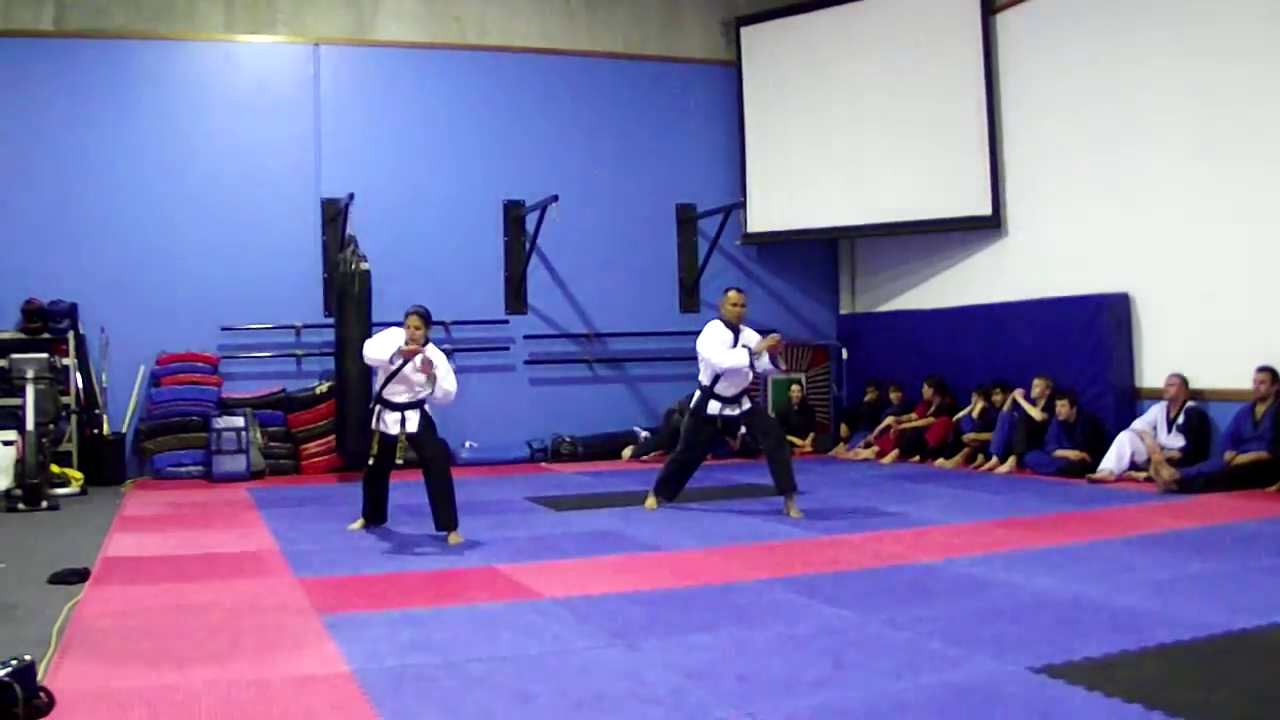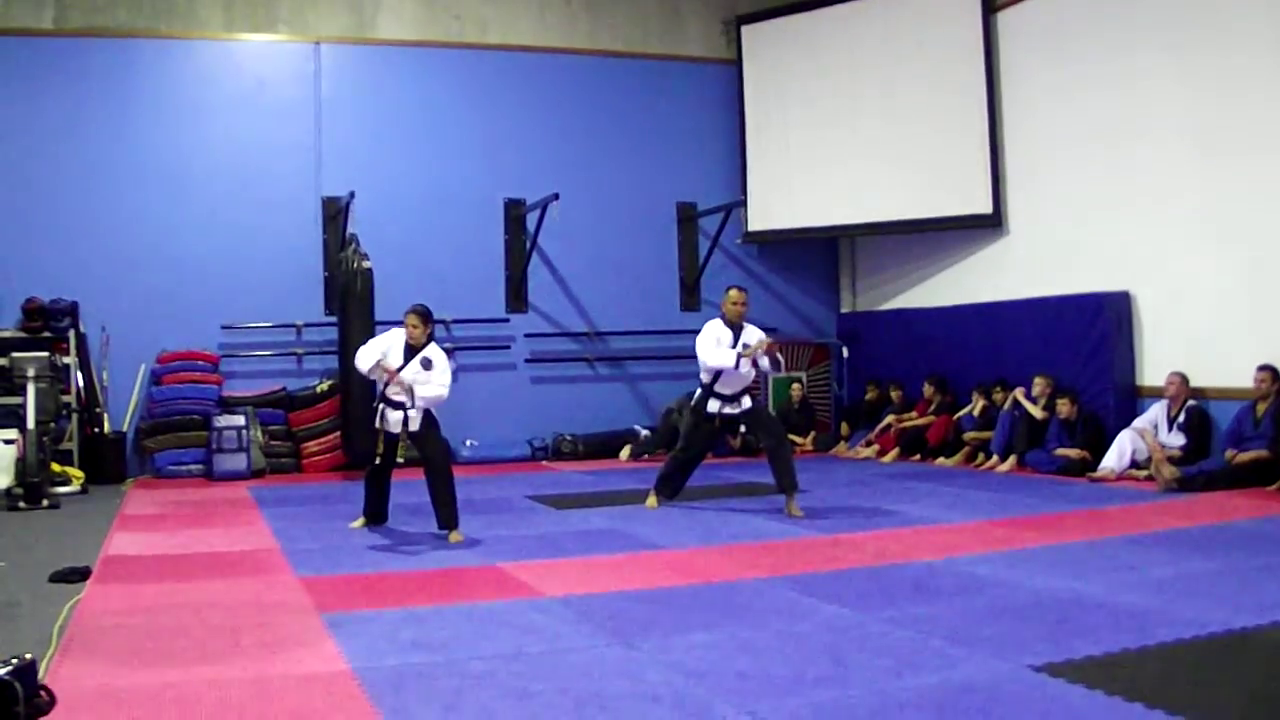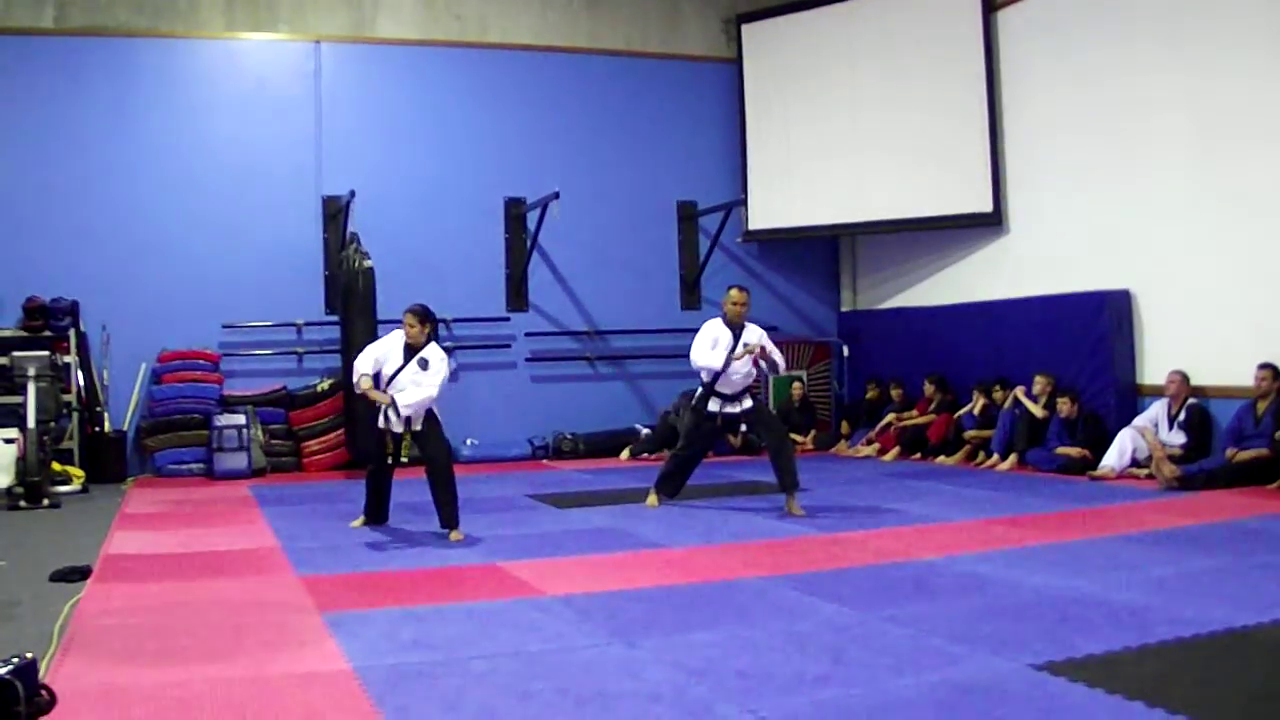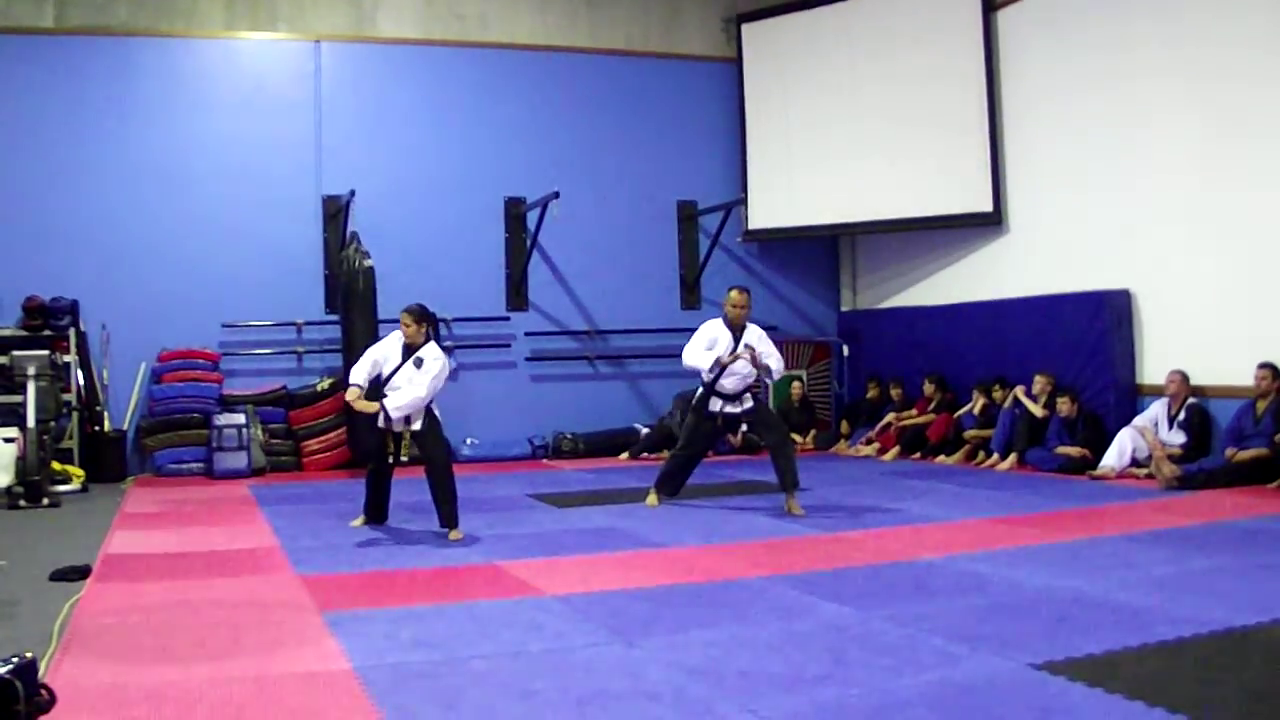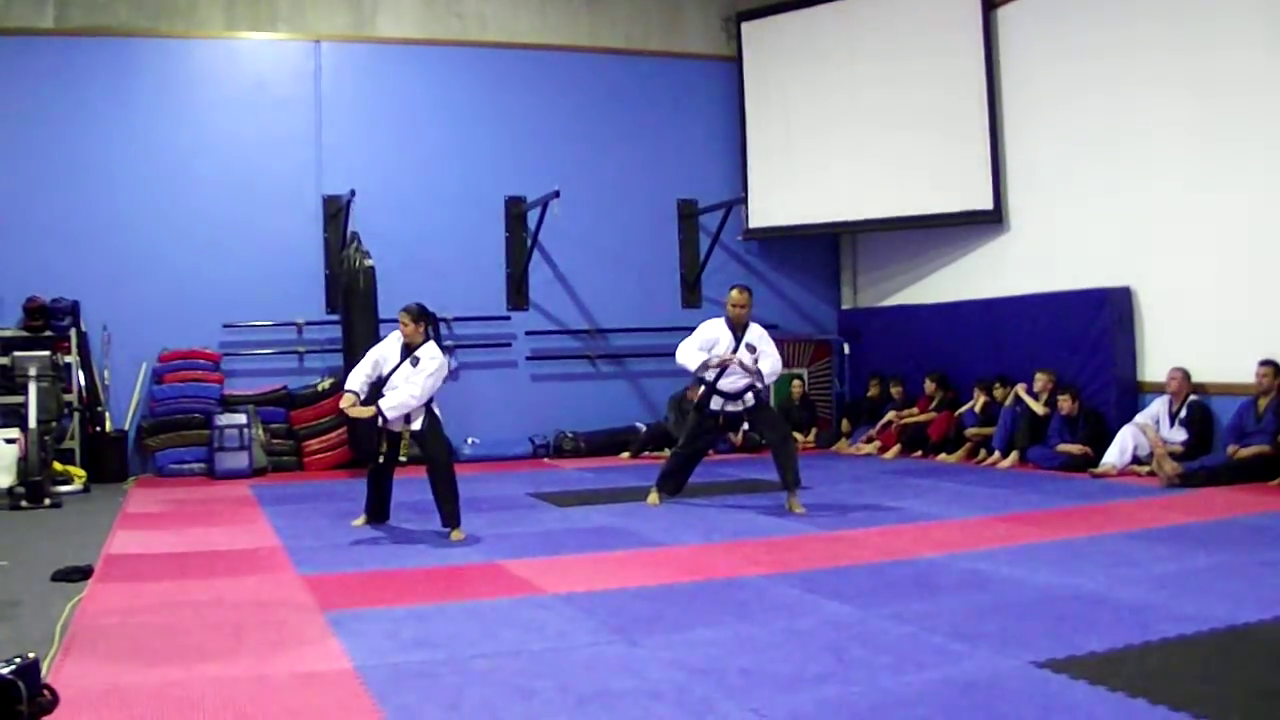
dt=0.2s
person 1, frame 1
left shoulder: (435, 356)
right shoulder: (394, 336)
left elbow: (446, 394)
right elbow: (370, 351)
left wrist: (431, 376)
right wrist: (400, 352)
left hip: (416, 419)
right hip: (386, 417)
left knee: (437, 467)
right knee: (376, 468)
left ankle: (450, 527)
right ankle: (371, 517)
person 1, frame 2
left shoulder: (436, 356)
right shoulder: (394, 338)
left elbow: (438, 392)
right elbow: (363, 354)
left wrist: (409, 388)
right wrist: (380, 365)
left hip: (419, 418)
right hip: (389, 415)
left knee: (439, 466)
right knee: (379, 466)
left ankle: (451, 526)
right ankle: (372, 515)
person 1, frame 3
left shoulder: (436, 357)
right shoulder: (394, 340)
left elbow: (427, 394)
right elbow: (366, 357)
left wrist: (390, 399)
right wrist: (365, 378)
left hip: (420, 419)
right hip: (391, 417)
left knee: (440, 466)
right knee: (380, 466)
left ankle: (452, 525)
right ankle: (372, 515)
person 1, frame 4
left shoulder: (435, 357)
right shoulder: (394, 340)
left elbow: (417, 394)
right elbow: (368, 360)
left wrist: (377, 406)
right wrist: (356, 386)
left hip: (420, 418)
right hip: (390, 418)
left knee: (439, 466)
right knee: (379, 466)
left ankle: (451, 524)
right ankle: (372, 514)
person 1, frame 5
left shoulder: (433, 357)
right shoulder: (394, 340)
left elbow: (412, 394)
right elbow: (369, 364)
left wrist: (373, 410)
right wrist: (352, 392)
left hip: (421, 418)
right hip: (391, 417)
left knee: (441, 465)
right knee: (380, 465)
left ankle: (453, 524)
right ankle: (373, 514)
person 2, frame 1
left shoulder: (748, 334)
right shoulder: (712, 332)
left elbow: (764, 366)
right elbow: (720, 361)
left wrist: (773, 354)
right wrist: (754, 351)
left hip: (740, 404)
right hip: (710, 405)
left knee: (776, 441)
right knee: (687, 451)
left ankle: (789, 501)
right ankle: (657, 493)
person 2, frame 2
left shoulder: (753, 332)
right shoulder: (712, 329)
left elbow: (771, 367)
right elbow: (709, 359)
left wrist: (772, 355)
right wrist: (745, 354)
left hip: (742, 402)
right hip: (711, 403)
left knee: (777, 440)
right knee: (687, 450)
left ankle: (790, 499)
right ankle: (657, 492)
person 2, frame 3
left shoulder: (756, 332)
right shoulder: (711, 328)
left elbow: (777, 365)
right elbow: (698, 358)
left wrist: (768, 359)
right wrist: (734, 356)
left hip: (744, 401)
right hip: (712, 402)
left knee: (779, 439)
right knee: (688, 448)
left ankle: (790, 498)
right ankle: (658, 491)
person 2, frame 4
left shoulder: (756, 333)
right shoulder: (711, 328)
left elbow: (777, 364)
right elbow: (689, 356)
left wrist: (761, 365)
right wrist: (723, 360)
left hip: (745, 401)
right hip: (712, 401)
left knee: (780, 439)
right knee: (688, 447)
left ankle: (790, 497)
right ankle: (658, 490)
person 2, frame 5
left shoulder: (758, 333)
right shoulder: (711, 327)
left elbow: (774, 364)
right elbow: (683, 353)
left wrist: (753, 370)
right wrist: (710, 363)
left hip: (747, 399)
right hip: (714, 400)
left knee: (781, 437)
right knee: (689, 446)
left ankle: (792, 496)
right ankle: (659, 489)
